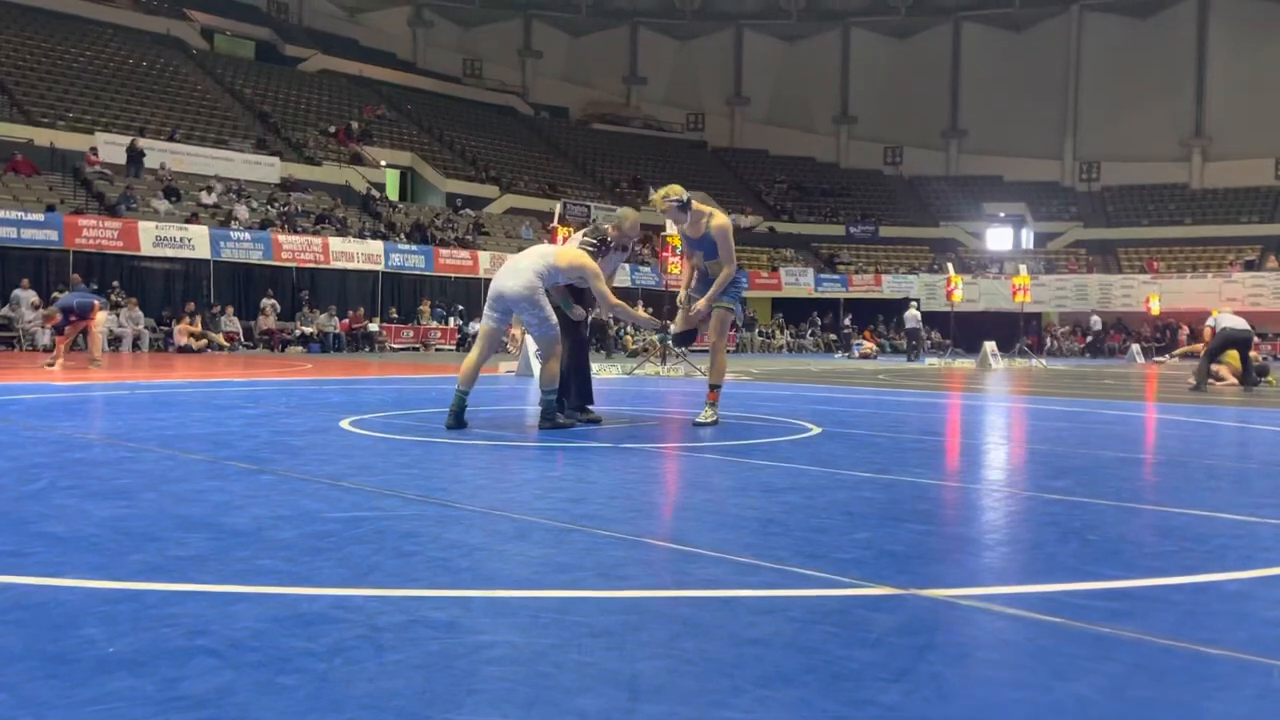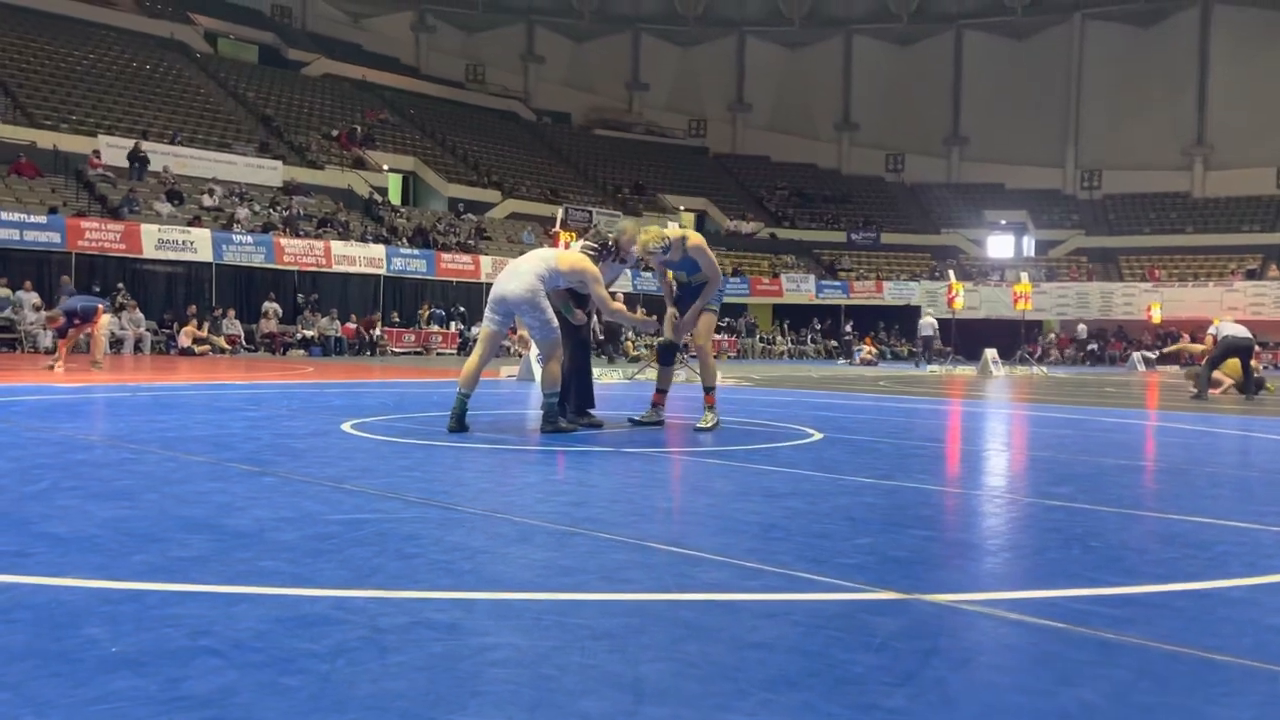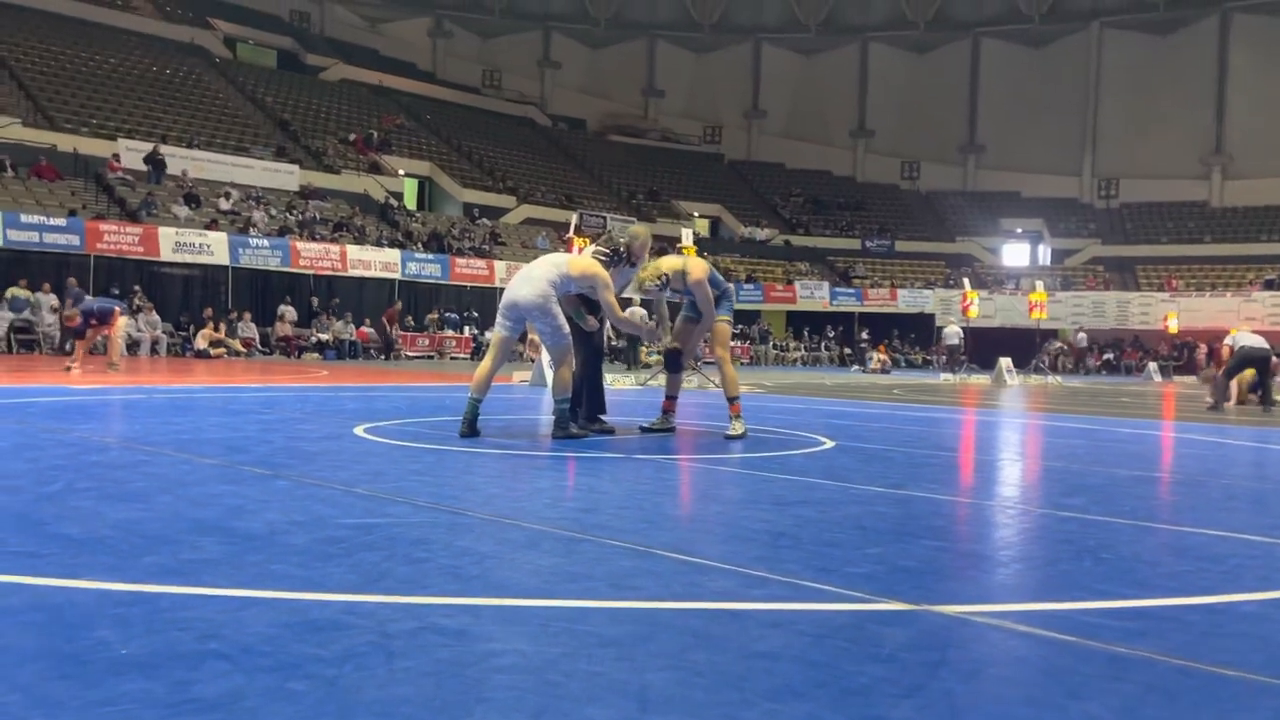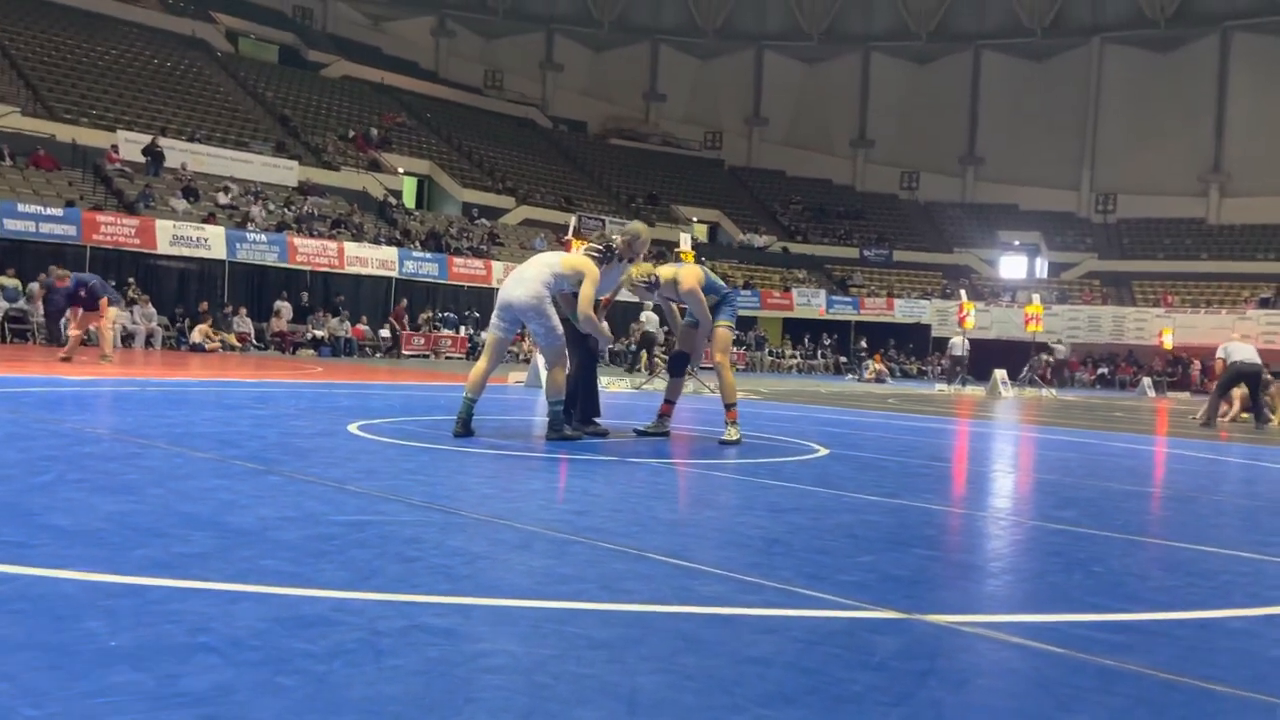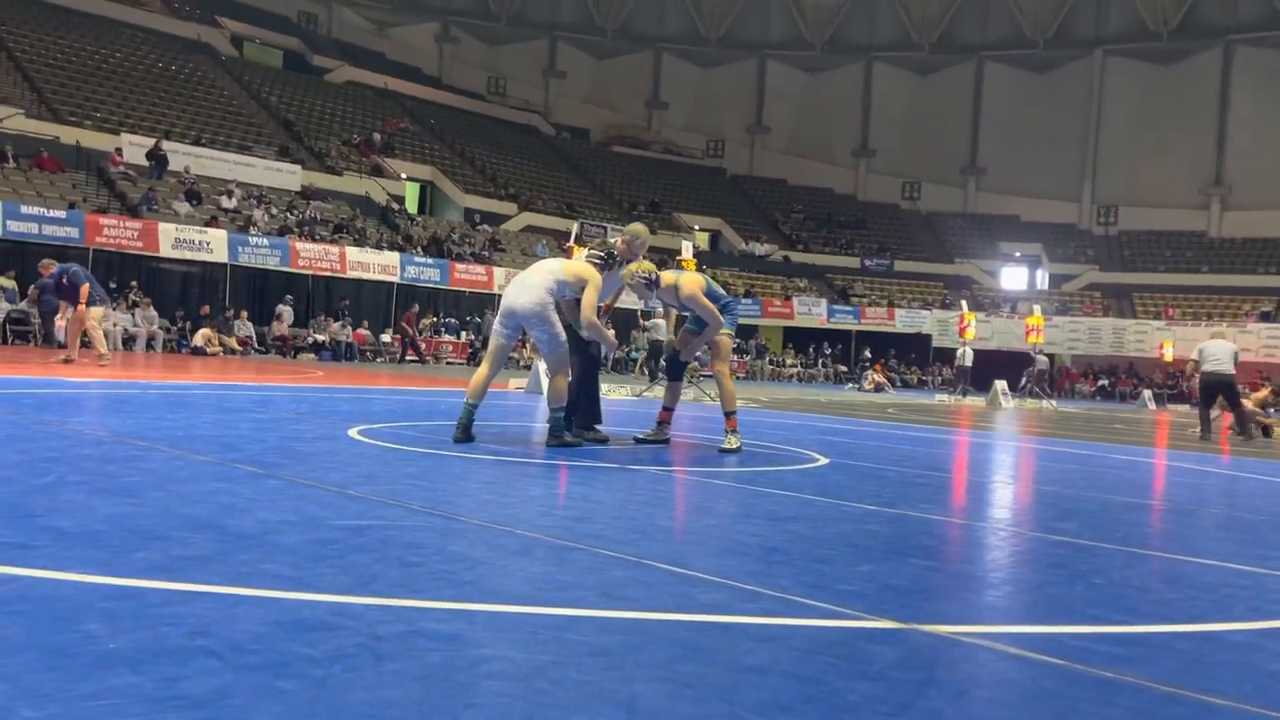
dt=0.5s
person 1, frame 1
left shoulder: (624, 246)
right shoulder: (585, 240)
right wrist: (570, 307)
left hip: (581, 291)
right hip: (558, 288)
left knee: (578, 344)
right knee: (575, 343)
left ankle: (557, 400)
right ankle: (576, 404)
person 1, frame 2
left shoulder: (629, 257)
right shoulder: (586, 250)
left wrist: (590, 304)
right wrist: (570, 312)
left hip: (583, 296)
right hip: (561, 293)
left knee: (580, 348)
right knee: (577, 348)
left ankle: (559, 404)
right ankle: (577, 409)
person 1, frame 3
left shoulder: (640, 259)
right shoulder: (597, 255)
left wrist: (604, 309)
left hip: (595, 302)
right hip: (574, 299)
left knee: (595, 354)
right knee: (589, 354)
left ankle: (571, 409)
right ankle: (589, 415)
person 1, frame 4
left shoulder: (634, 257)
right shoulder: (596, 252)
left wrist: (603, 308)
right wrist: (579, 321)
left hip: (590, 302)
left knee: (588, 356)
right knee: (584, 356)
left ankle: (566, 411)
right ankle: (583, 417)
person 1, frame 5
left shoulder: (634, 260)
right shoulder: (596, 254)
left wrist: (605, 313)
right wrist: (581, 327)
right hip: (569, 306)
left knee: (592, 362)
right knee: (585, 362)
left ankle: (568, 418)
right ankle: (583, 424)
person 2, frame 1
left shoulder: (718, 223)
right shoulder: (683, 225)
left elbow: (730, 267)
left wrist: (707, 300)
right wrist: (684, 288)
left hip: (726, 283)
right hip: (703, 281)
left knee: (716, 343)
right knee: (679, 336)
left ankle: (712, 407)
right ankle: (728, 319)
person 2, frame 2
left shoulder: (693, 244)
right shoulder: (658, 249)
left elbow: (716, 278)
left wrist: (693, 312)
right wrist: (670, 306)
left hip: (707, 289)
right hip: (683, 290)
left knee: (701, 345)
right knee: (666, 348)
left ankle: (711, 411)
right ankle: (657, 410)
person 2, frame 3
left shoulder: (694, 276)
right shoulder: (656, 272)
left elbow: (709, 315)
right elbow: (659, 304)
left wrist: (692, 348)
left hip: (719, 300)
right hip: (694, 301)
left knee: (720, 356)
right knee: (673, 352)
left ankle: (737, 419)
right ankle: (667, 417)
person 2, frame 4
left shoulder: (685, 285)
right shoulder: (656, 280)
left elbow: (706, 320)
right elbow: (669, 308)
left wrist: (698, 349)
right wrist: (681, 339)
left hip: (722, 303)
right hip: (700, 306)
left knee: (719, 361)
right knee: (676, 360)
left ankle: (733, 425)
right ankle: (663, 421)
person 2, frame 5
left shoulder: (686, 290)
right shoulder: (659, 287)
left elbow: (717, 322)
left wrist: (694, 348)
left hip: (723, 312)
right hip: (700, 313)
left knee: (719, 369)
right knee: (674, 365)
left ankle: (733, 433)
right ankle: (662, 428)
person 3, frame 1
left shoulder: (560, 252)
right shoulder: (587, 263)
right elbow: (612, 305)
right wrist: (641, 318)
left hip: (500, 281)
right hip: (524, 287)
left knee: (481, 350)
right knee: (552, 352)
left ankle: (455, 413)
right ankle: (548, 415)
person 3, frame 2
left shoulder: (561, 256)
right shoulder: (588, 267)
right elbow: (611, 310)
right wrist: (639, 321)
left hip: (501, 284)
right hip: (525, 290)
left knee: (482, 353)
right knee: (553, 355)
left ankle: (457, 416)
right ankle: (550, 419)
person 3, frame 3
left shoulder: (572, 260)
right shoulder: (599, 273)
right elbow: (617, 318)
right wrist: (645, 330)
left hip: (513, 289)
right hip: (537, 296)
left knee: (493, 357)
right knee: (563, 361)
left ankle: (469, 421)
right ankle: (561, 424)
person 3, frame 4
left shoulder: (562, 258)
right shoulder: (592, 269)
right elbow: (584, 314)
right wrist: (604, 336)
left hip: (508, 291)
right hip: (531, 297)
left knee: (488, 359)
right knee: (558, 362)
left ankle: (462, 421)
right ankle: (556, 427)
person 3, frame 5
left shoulder: (565, 264)
right shoulder: (594, 277)
right elbow: (588, 321)
right wrist: (608, 342)
left hip: (511, 296)
right hip: (535, 303)
left knee: (490, 365)
right knee: (560, 369)
left ankle: (463, 426)
right ankle: (556, 432)
